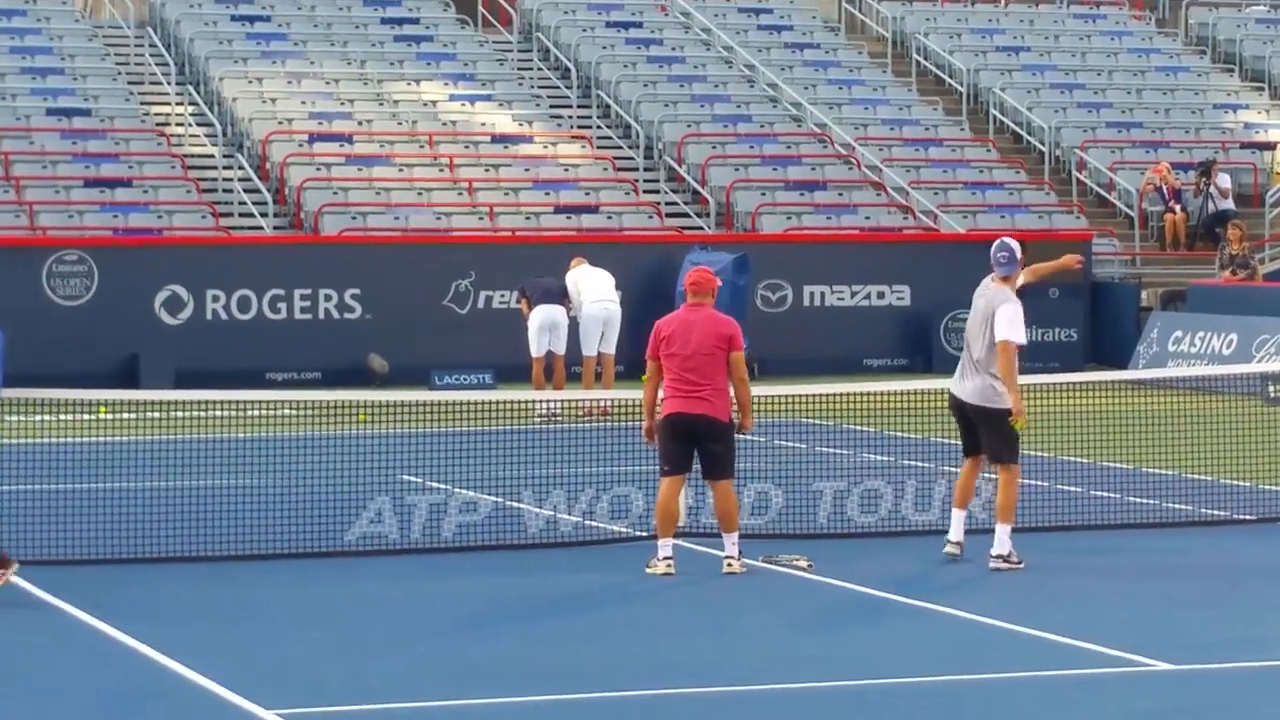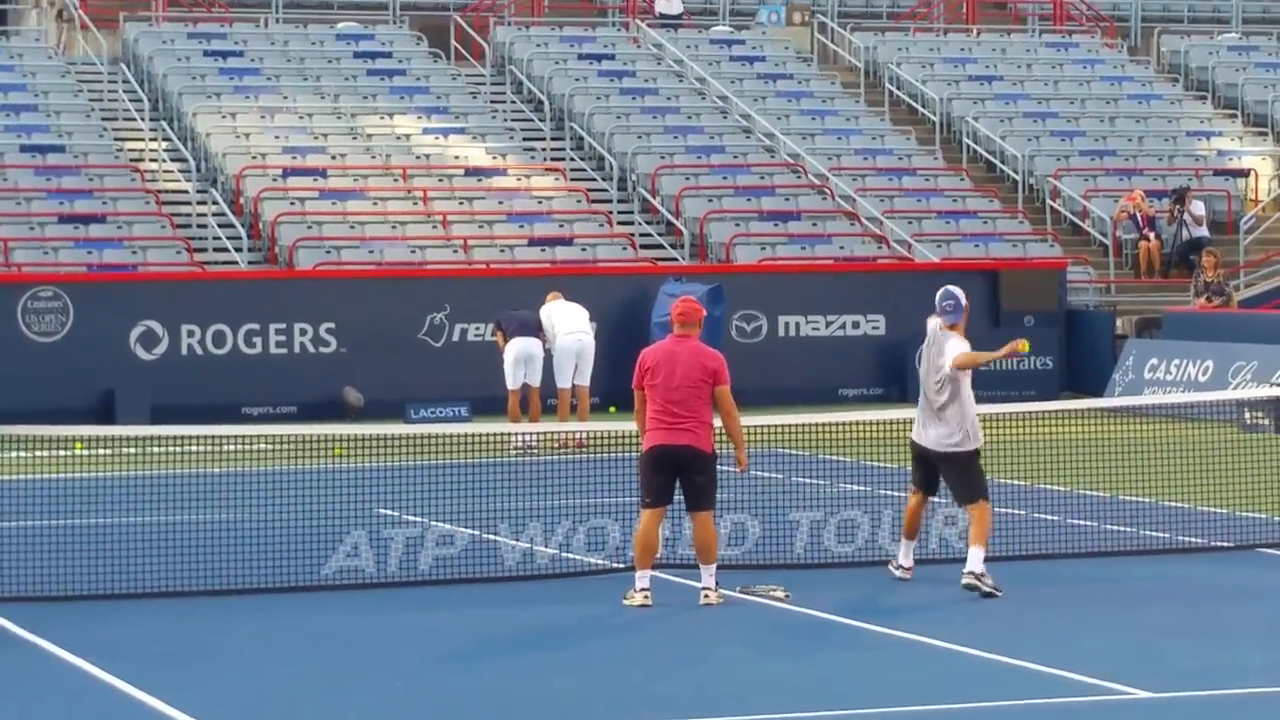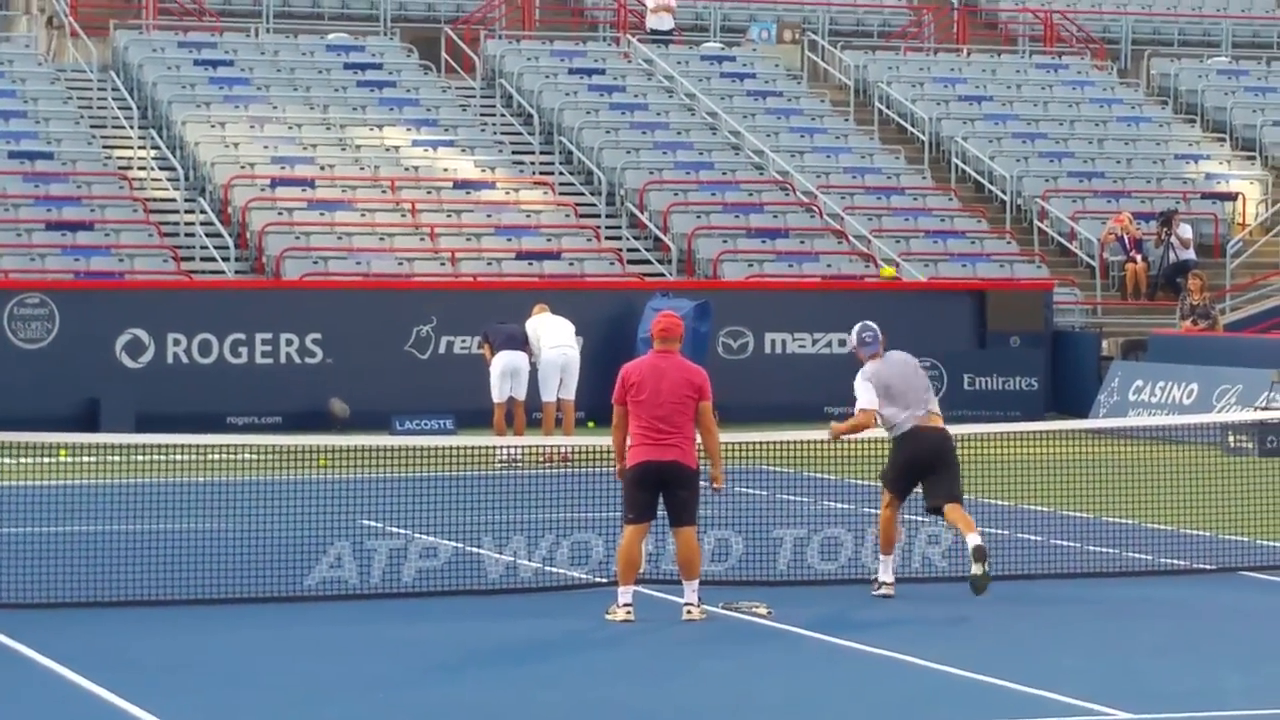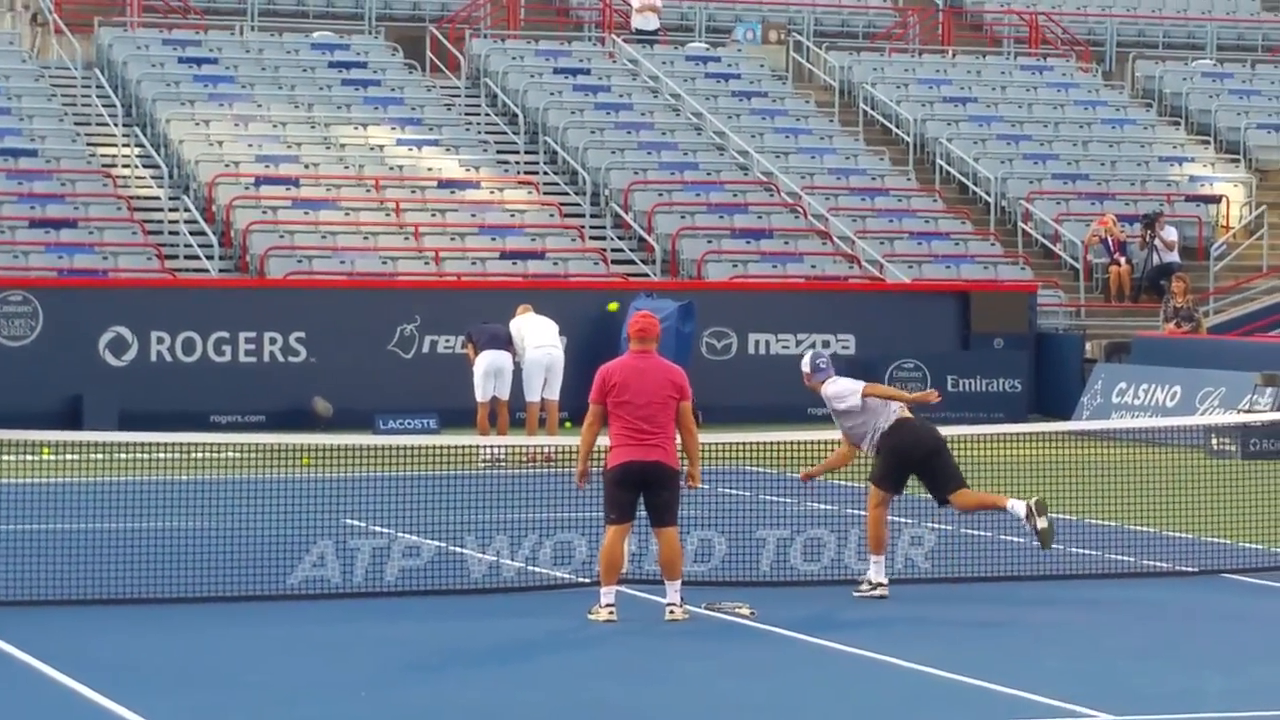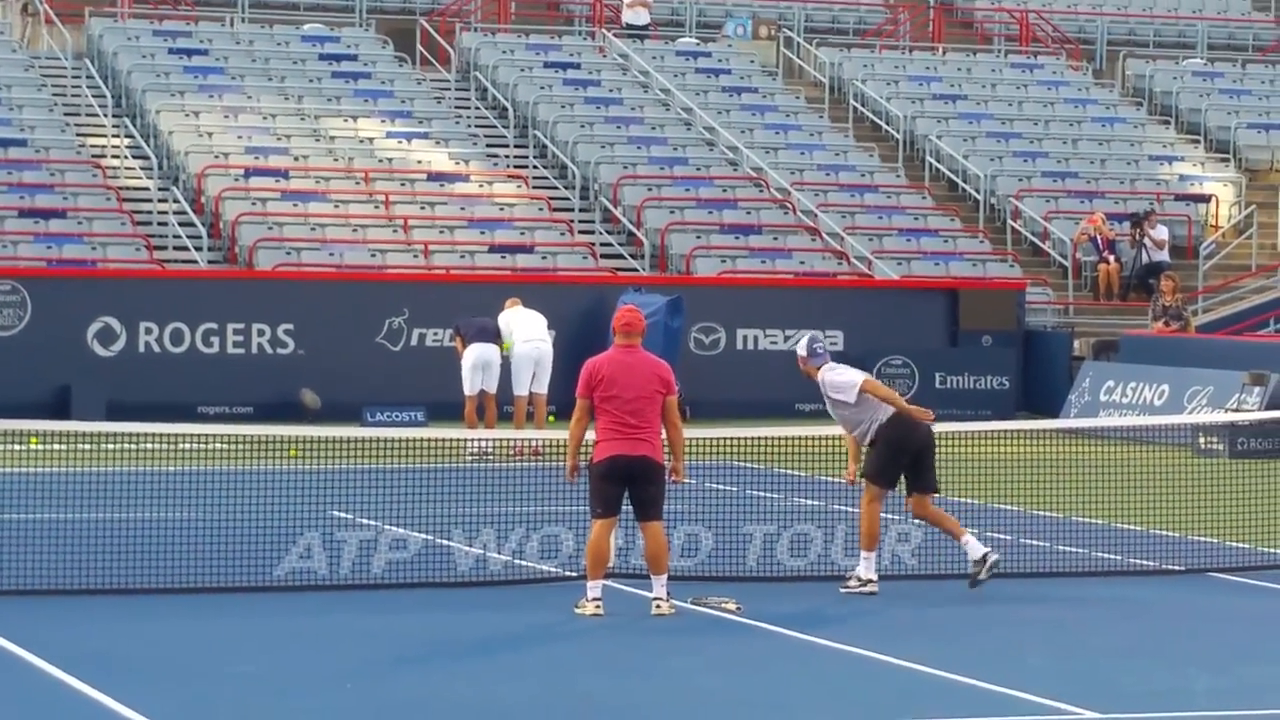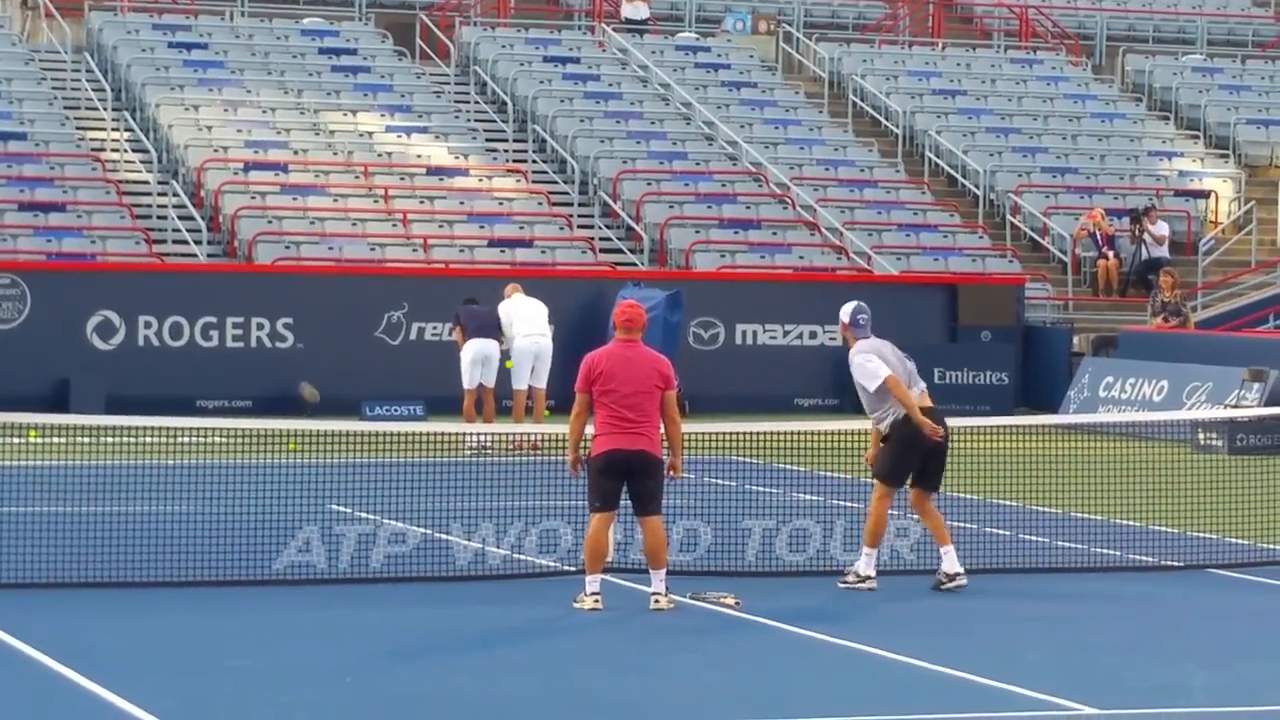
dt=0.3s
person 1, frame 1
left shoulder: (663, 326)
right shoulder: (728, 325)
left elbow: (652, 377)
right elbow: (739, 376)
left wrist: (649, 417)
right wrist: (746, 414)
left hip: (674, 415)
right hip: (715, 416)
left knee: (670, 483)
right knee: (722, 485)
left ankle: (664, 556)
right ankle: (732, 555)
person 1, frame 2
left shoulder: (648, 355)
right shoulder: (712, 358)
left elbow: (639, 408)
right elbow: (727, 409)
right wrist: (740, 448)
left hip: (657, 447)
right hip: (698, 448)
left knee: (649, 516)
right knee: (702, 516)
left ankle: (641, 588)
right ankle: (709, 587)
person 1, frame 3
left shoulder: (629, 371)
right shoulder: (696, 374)
left elbow: (619, 423)
right elbow: (708, 425)
left wrist: (619, 458)
right wrist: (716, 466)
left hip: (641, 462)
right hip: (682, 464)
left knee: (633, 531)
right knee: (686, 532)
left ankle: (624, 603)
right ankle: (691, 602)
person 1, frame 4
left shoulder: (608, 372)
right shoulder: (675, 374)
left elbow: (592, 422)
right elbow: (687, 426)
left wrist: (582, 461)
right wrist: (694, 464)
left hip: (622, 463)
right hip: (663, 464)
left knee: (615, 531)
right knee: (667, 532)
left ankle: (607, 603)
right ankle: (674, 602)
person 1, frame 5
left shoulder: (594, 366)
right shoulder: (661, 368)
left elbow: (580, 416)
right elbow: (673, 420)
left wrist: (572, 456)
right wrist: (678, 459)
left hip: (608, 457)
right hip: (649, 458)
left knee: (601, 525)
right knee: (653, 526)
left ankle: (593, 597)
right ankle: (660, 597)
person 1, frame 6
left shoulder: (594, 360)
right shoulder: (661, 363)
left elbow: (580, 411)
right elbow: (671, 415)
left wrist: (573, 449)
right wrist: (676, 455)
left hip: (605, 451)
right hip: (647, 453)
left knee: (599, 519)
right knee: (651, 520)
left ankle: (591, 592)
right ankle: (659, 591)
person 2, frame 1
left shoulder: (988, 284)
right shoulder: (1008, 304)
left elbow: (1023, 275)
right elbow: (1004, 351)
left wrist: (1059, 263)
right wrist: (1013, 397)
left hip: (961, 393)
right hip: (990, 400)
left knee: (972, 462)
right knee: (1008, 473)
left ankle: (954, 537)
right ankle: (1002, 550)
person 2, frame 2
left shoulder: (935, 331)
right shoulder: (955, 344)
right elbow: (960, 362)
left wrist: (940, 312)
right wrist: (998, 354)
left hip: (923, 439)
right hip: (956, 445)
left knee: (919, 496)
right knee: (979, 509)
left ankle: (904, 561)
right ankle: (974, 570)
person 2, frame 3
left shoulder: (866, 376)
right shoulder: (903, 358)
left elbow: (867, 419)
left wrist: (840, 429)
left hip: (910, 441)
right hip: (941, 439)
left knee: (890, 506)
right knee: (953, 509)
left ankle: (885, 578)
right ankle: (975, 545)
person 2, frame 4
left shoulder: (832, 388)
right shoulder: (842, 390)
left elbow: (875, 389)
right elbow: (849, 449)
left wrist: (910, 398)
right wrist: (817, 471)
left hip: (899, 437)
right hip: (925, 436)
left knee: (876, 504)
right knee: (962, 498)
left ankle: (877, 579)
right ankle: (1025, 509)
person 2, frame 5
left shoulder: (830, 377)
right shoulder: (837, 373)
left elbow: (873, 387)
right elbow: (853, 427)
left wrist: (908, 409)
right wrist: (852, 464)
left hip: (895, 432)
right hip: (915, 431)
left knee: (871, 501)
right knee: (922, 508)
left ankle: (866, 575)
right ankle: (979, 553)
person 2, frame 6
left shoulder: (859, 354)
right shoulder: (884, 345)
left elbow: (894, 384)
left wrist: (919, 420)
right wrist: (874, 446)
left hip: (910, 428)
right hip: (933, 424)
left knee: (881, 497)
right knee: (922, 501)
left ankle: (865, 571)
right ankle: (952, 569)
